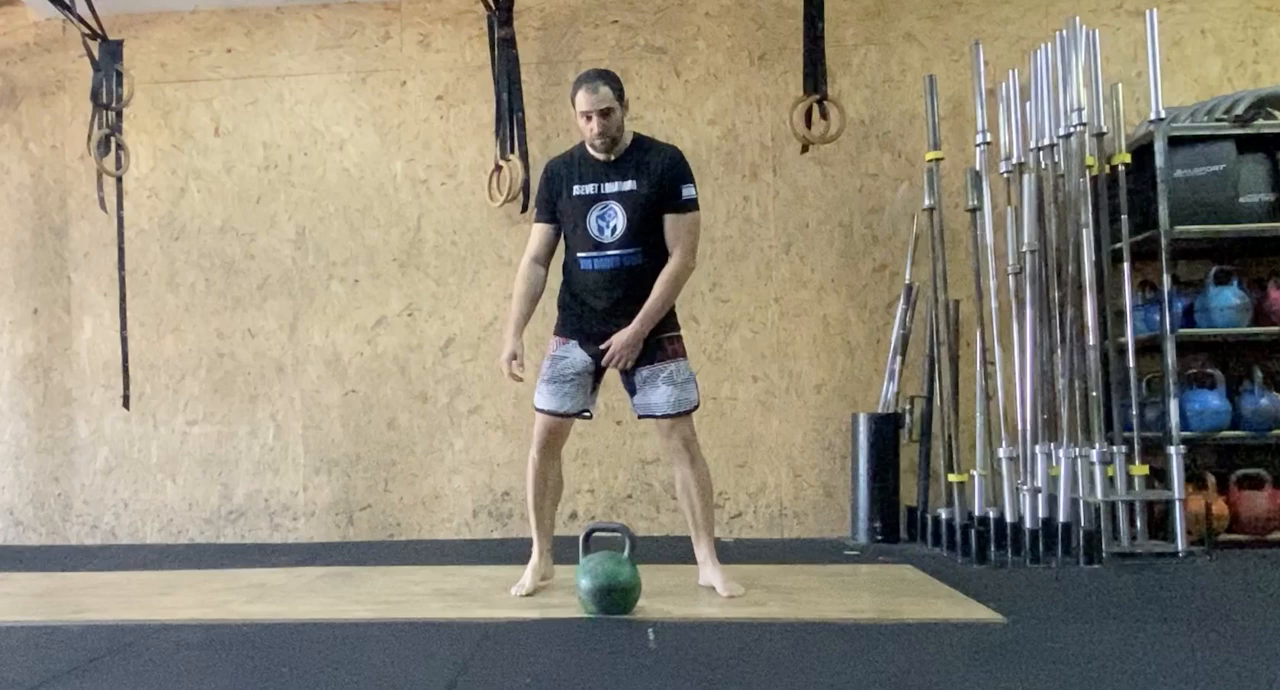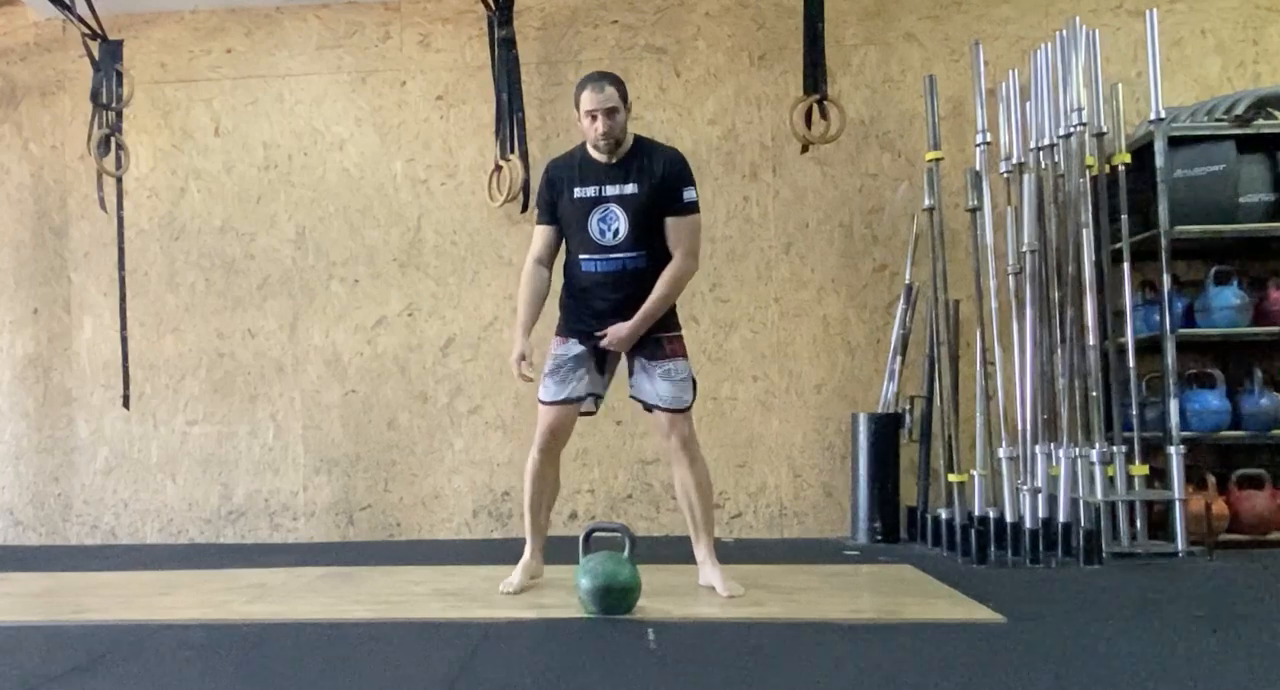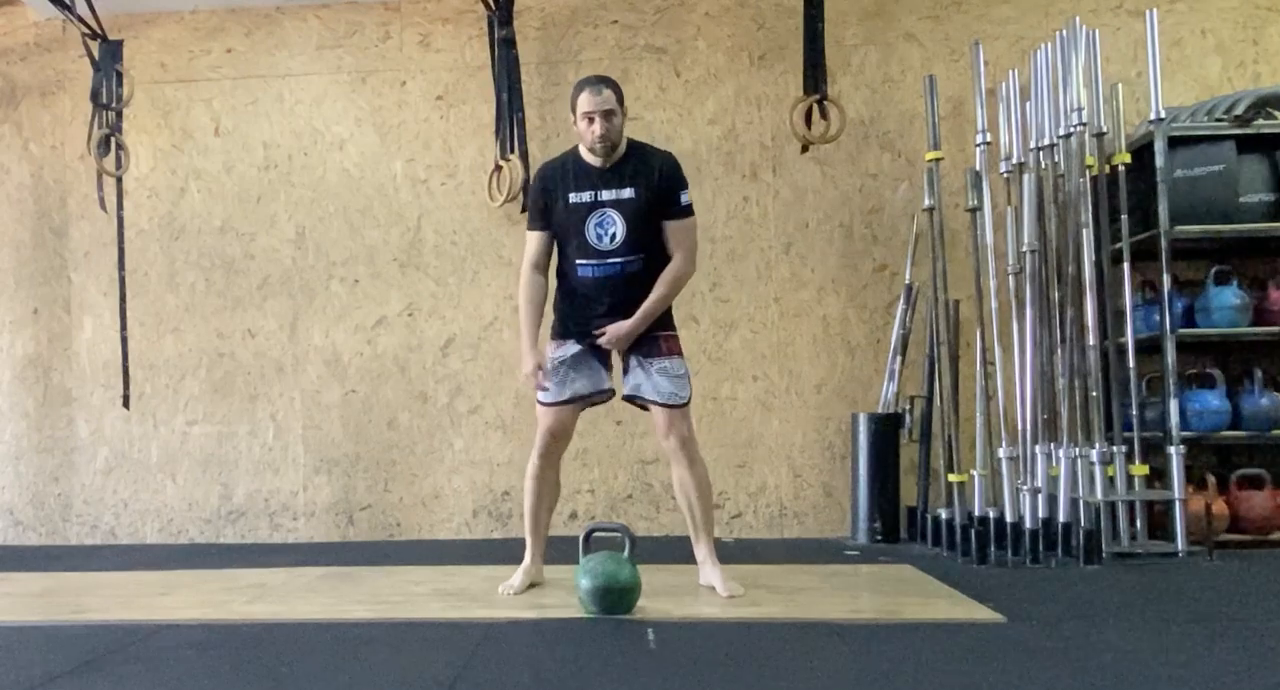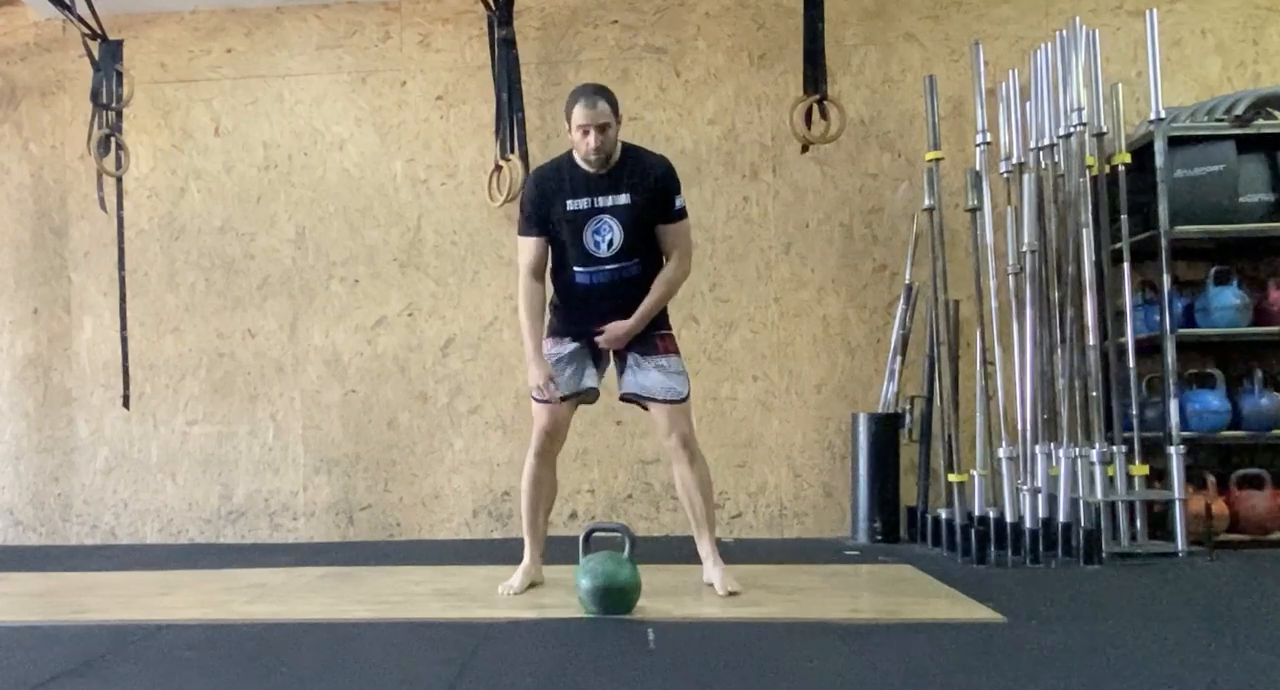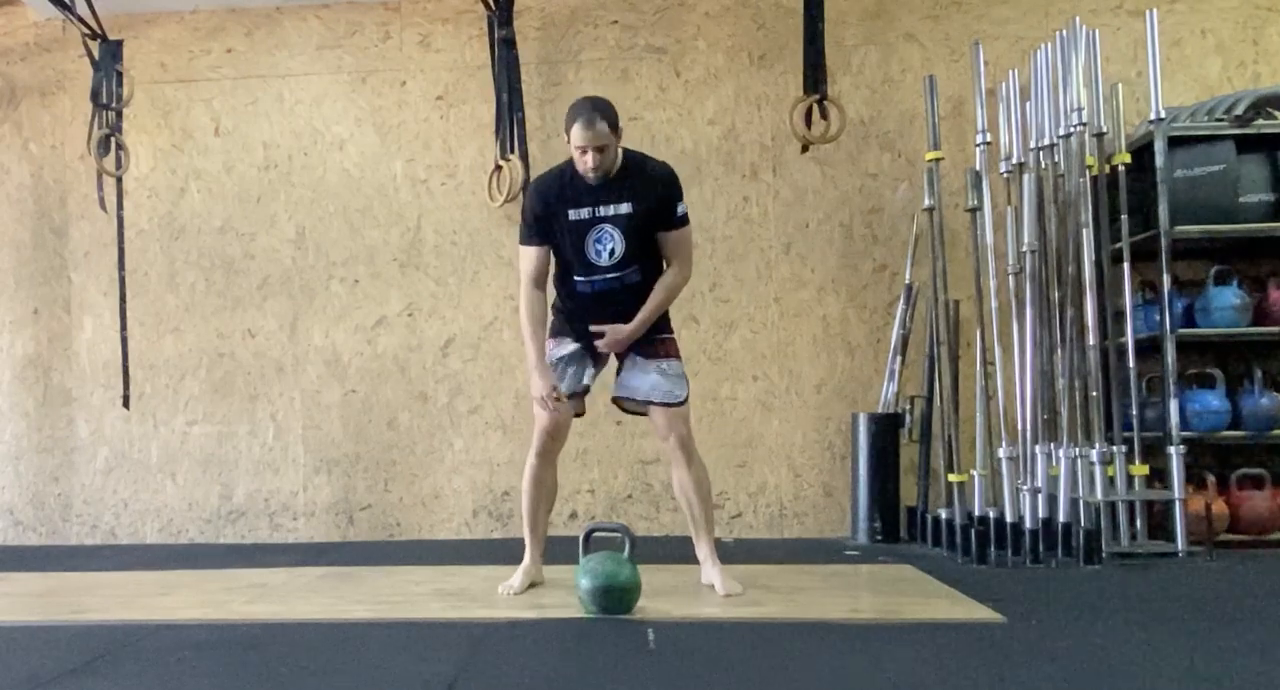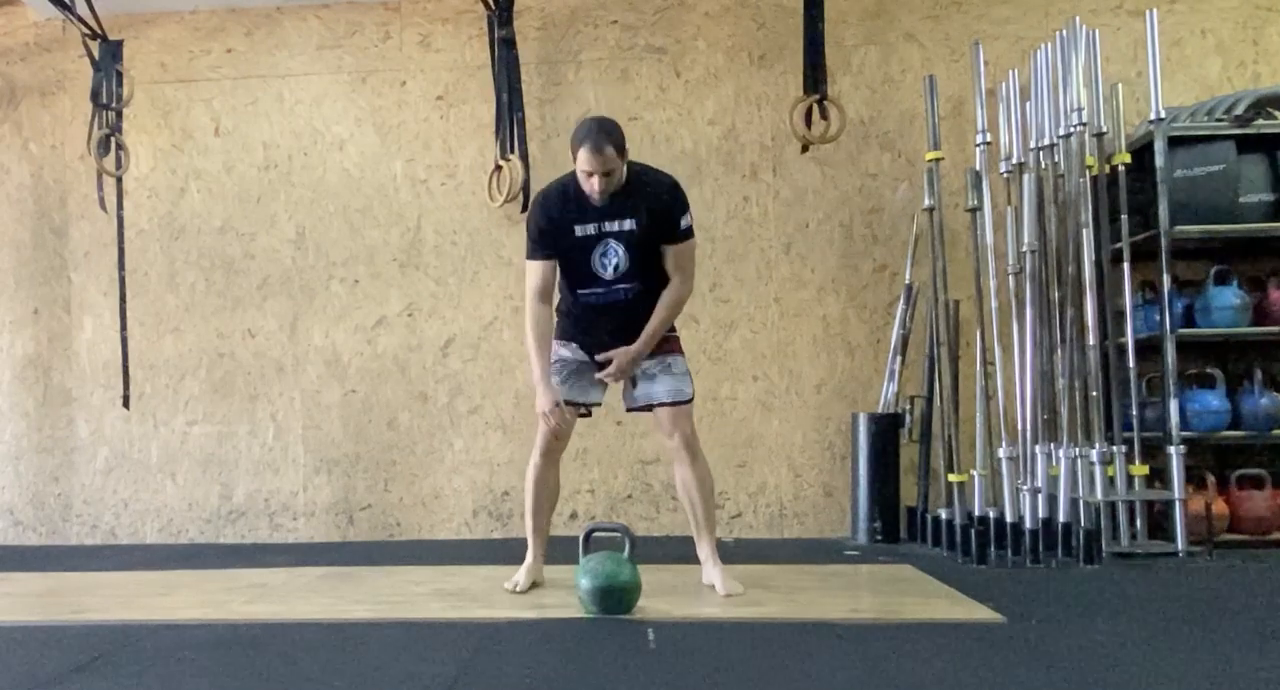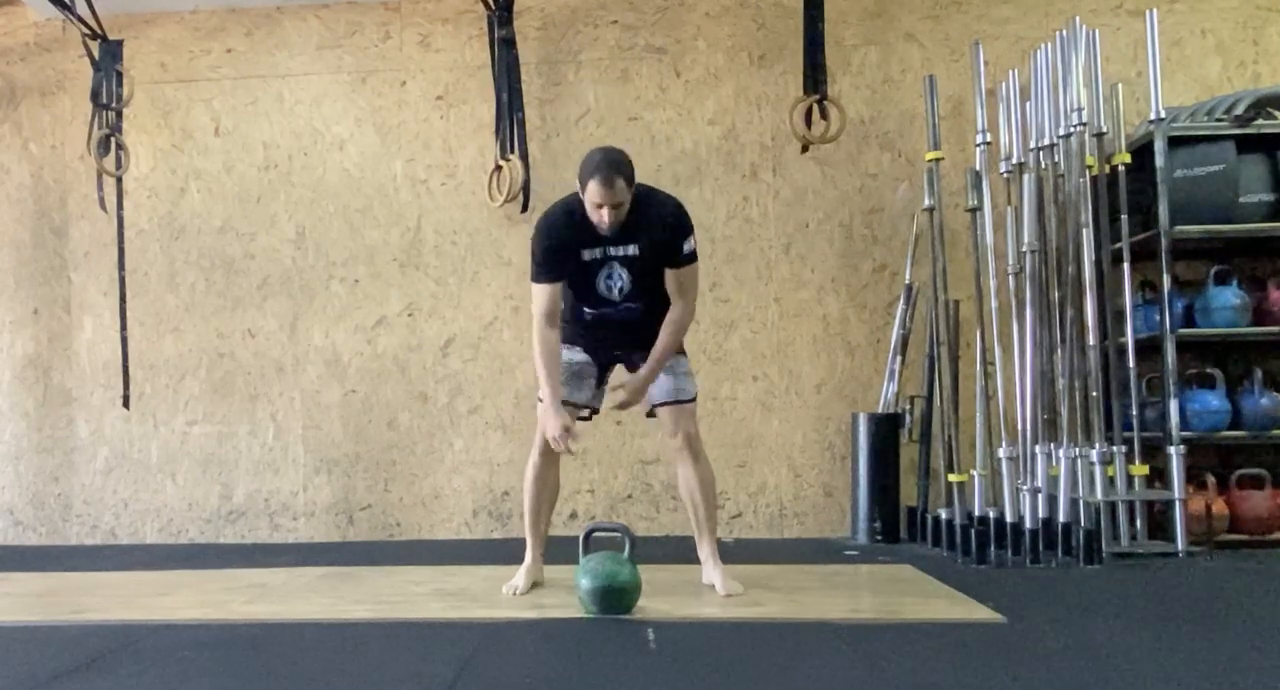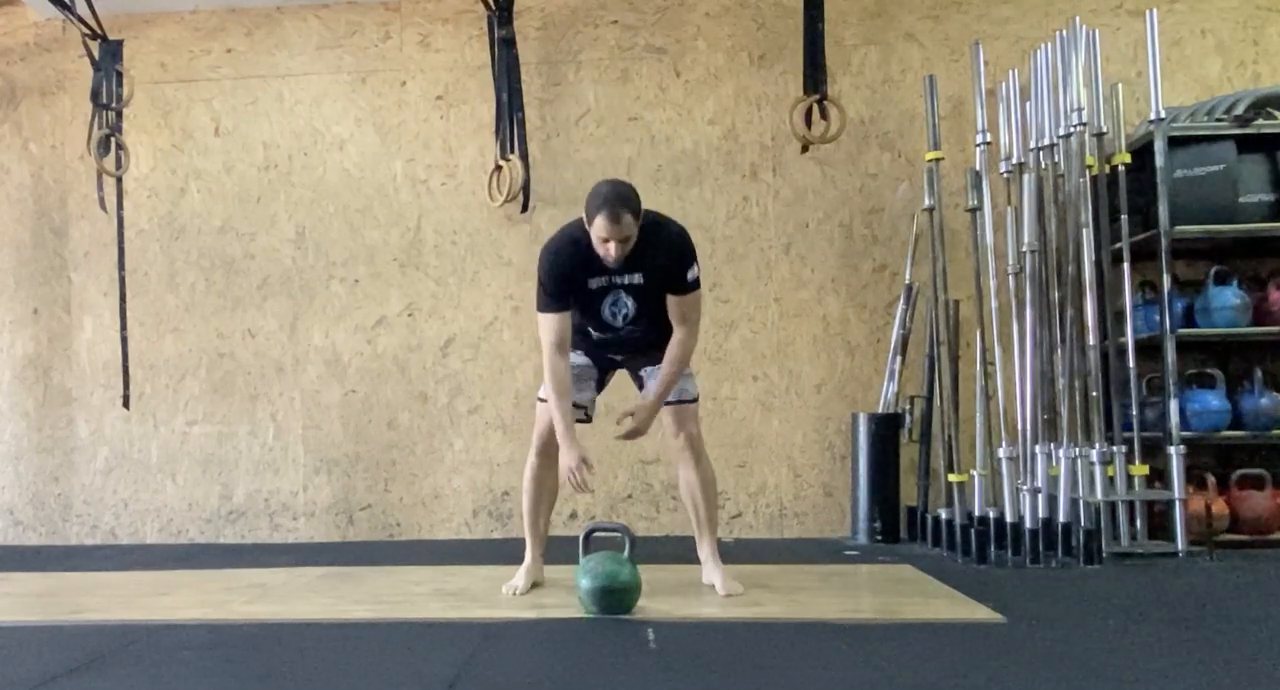
dt=0.1s
person 1, frame 1
left shoulder: (665, 163)
right shoulder: (558, 173)
left elbow: (683, 255)
right elbow: (536, 259)
left wrist: (638, 331)
right wrist: (514, 332)
left hip: (651, 329)
right hip: (576, 331)
left knee: (680, 439)
right knee: (545, 437)
left ankle: (708, 561)
right ankle: (540, 557)
person 1, frame 2
left shoulder: (667, 166)
right shoulder: (559, 174)
left elbow: (685, 257)
right elbow: (539, 261)
left wrist: (636, 325)
right wrist: (521, 333)
left hip: (651, 327)
right hip: (578, 329)
left knee: (680, 438)
right knee: (548, 436)
left ankle: (708, 561)
right ankle: (532, 557)
person 1, frame 3
left shoulder: (660, 169)
right shoulder: (550, 179)
left elbow: (684, 258)
right elbow: (534, 269)
left wrist: (636, 324)
right wrist: (529, 344)
left hip: (646, 326)
right hip: (574, 330)
left knee: (679, 437)
right knee: (549, 439)
left ankle: (708, 562)
right ankle: (532, 562)
person 1, frame 4
left shoulder: (654, 172)
right shoulder: (544, 183)
left elbow: (678, 259)
right elbow: (531, 275)
left wrist: (635, 323)
right wrist: (534, 354)
left hip: (643, 325)
right hip: (571, 329)
left knee: (679, 435)
right knee: (544, 438)
left ankle: (711, 560)
right ankle: (531, 562)
person 1, frame 5
left shoulder: (657, 180)
right shoulder: (545, 191)
left elbow: (679, 266)
right elbow: (532, 283)
left wrist: (633, 330)
right wrist: (538, 366)
left hip: (645, 329)
right hip: (571, 332)
left knee: (678, 439)
right knee: (545, 437)
left ankle: (710, 562)
right ankle: (531, 562)
person 1, frame 6
left shoulder: (662, 192)
right shoulder: (550, 204)
left elbow: (682, 279)
right elbow: (538, 298)
left wrist: (640, 349)
right wrist: (542, 383)
left hip: (649, 334)
right hip: (578, 333)
left knee: (682, 437)
right knee: (549, 439)
left ankle: (711, 562)
right ankle: (533, 561)
person 1, frame 7
left shoulder: (667, 215)
right shoulder: (554, 226)
left elbow: (683, 303)
right elbow: (545, 320)
left wrist: (645, 374)
right wrist: (553, 407)
left hip: (653, 338)
right hip: (582, 338)
left knee: (685, 437)
right knee: (546, 438)
left ankle: (711, 561)
right ankle: (532, 561)
person 1, frame 8
left shoulder: (671, 241)
right shoulder: (560, 252)
left elbow: (685, 329)
right elbow: (554, 349)
left wrist: (654, 403)
right wrist: (568, 440)
left hip: (654, 345)
right hip: (587, 344)
left knee: (687, 436)
right knee: (544, 440)
left ankle: (711, 561)
right ankle: (532, 562)
